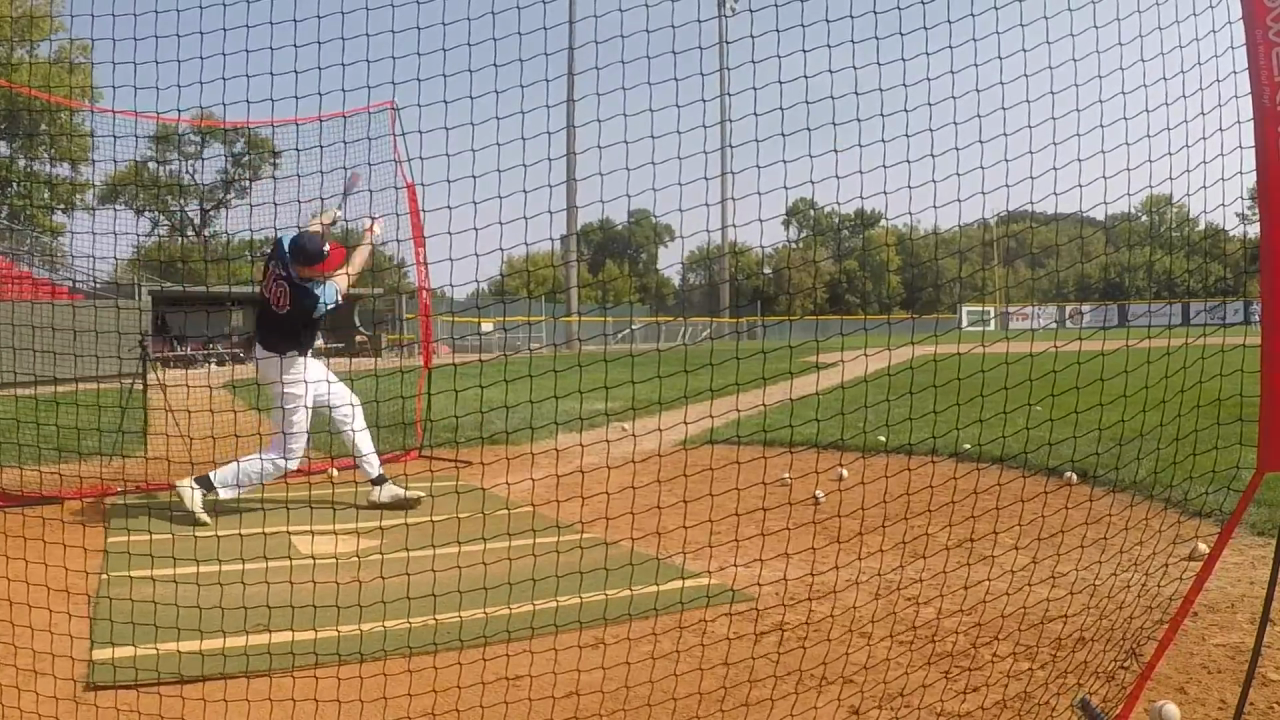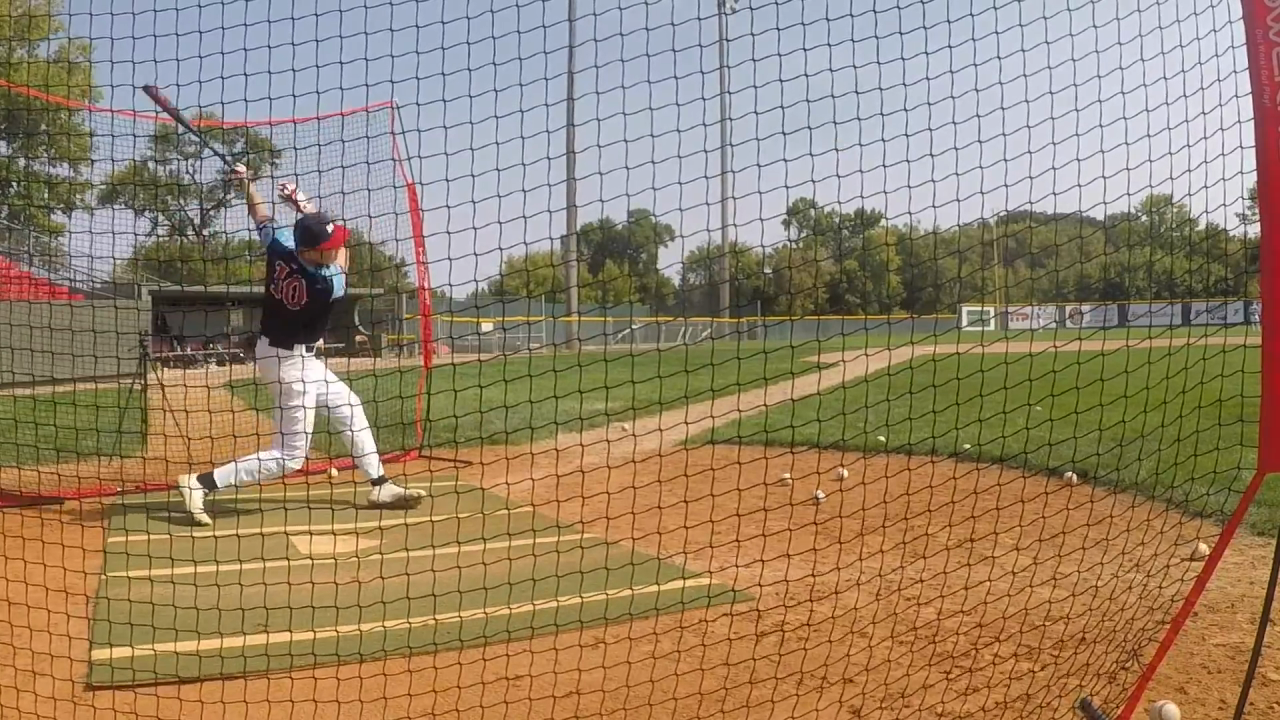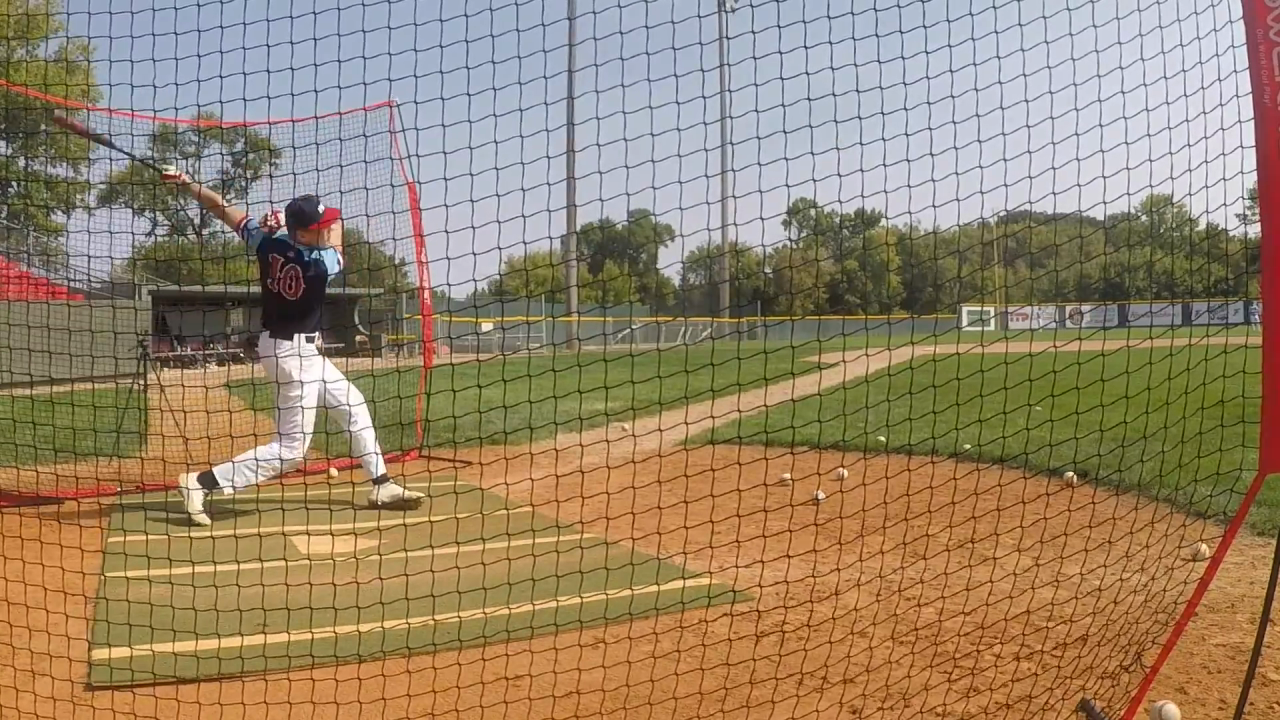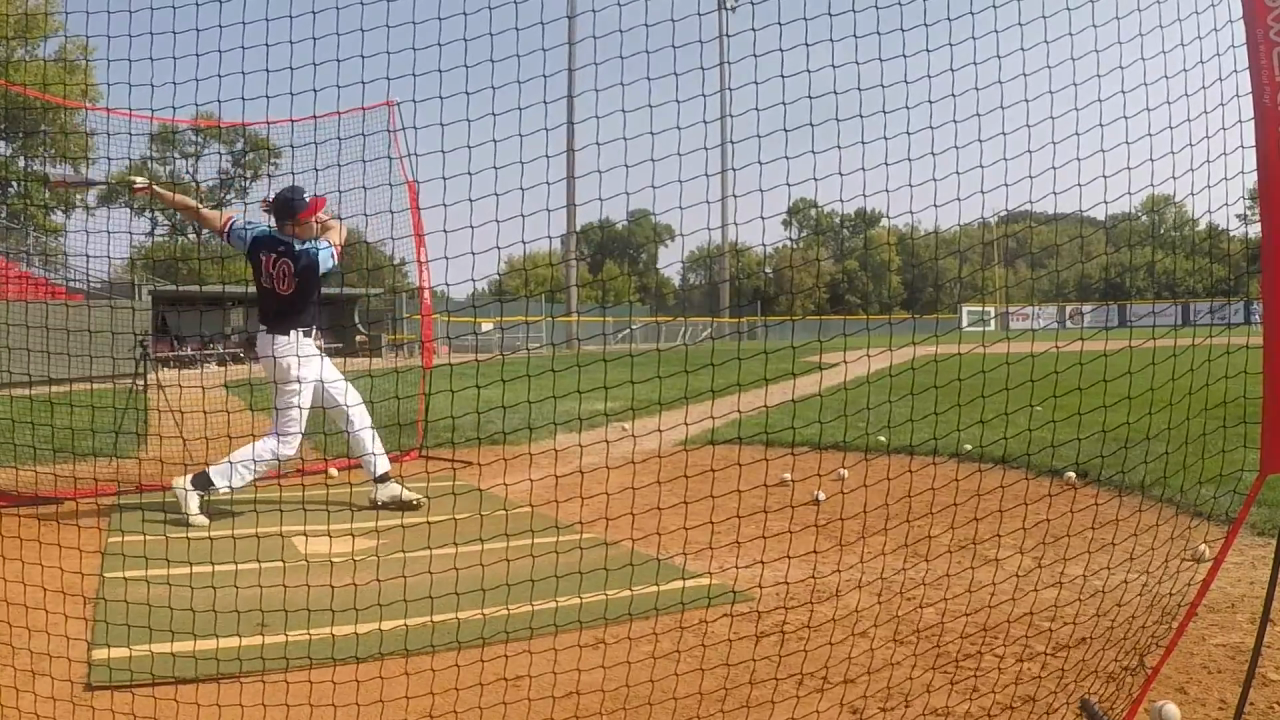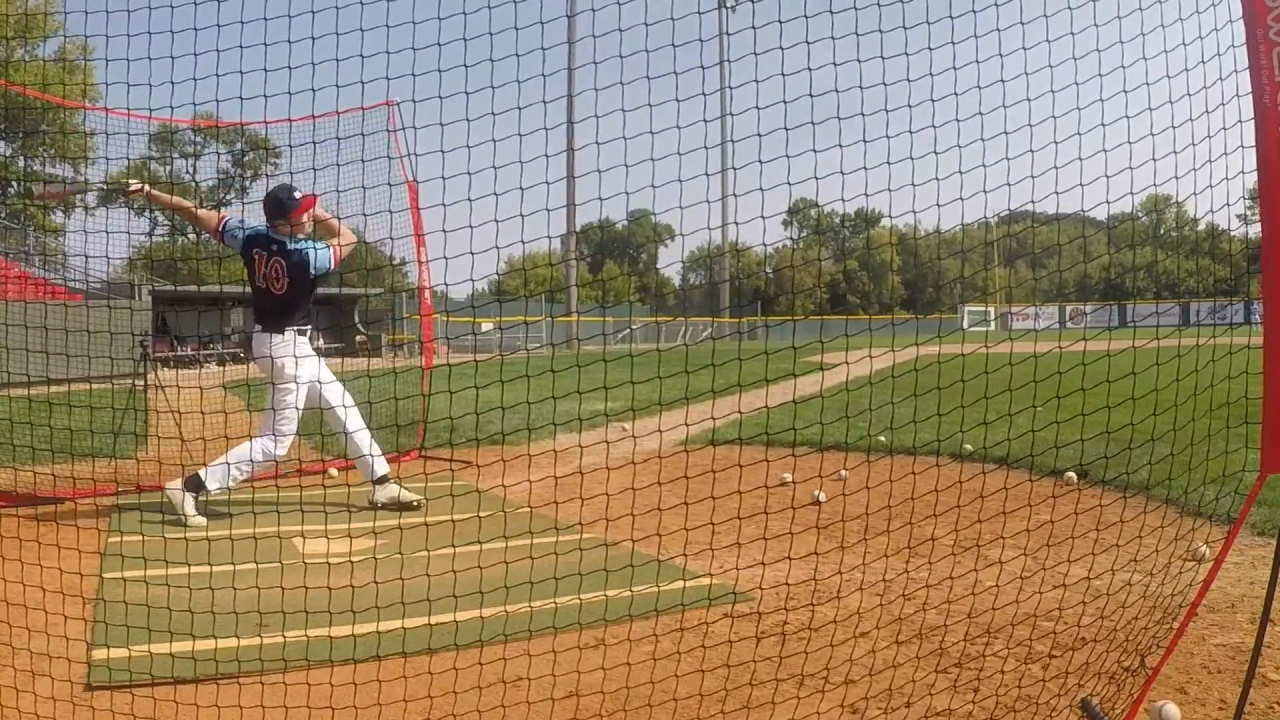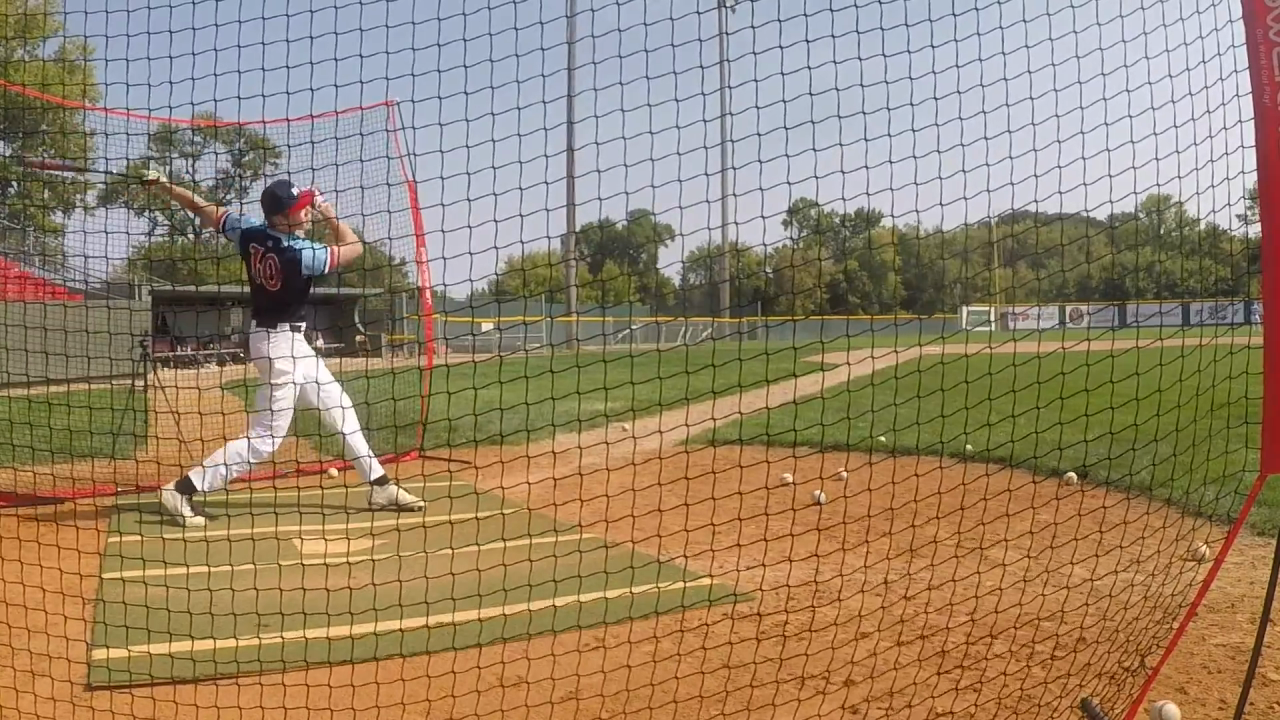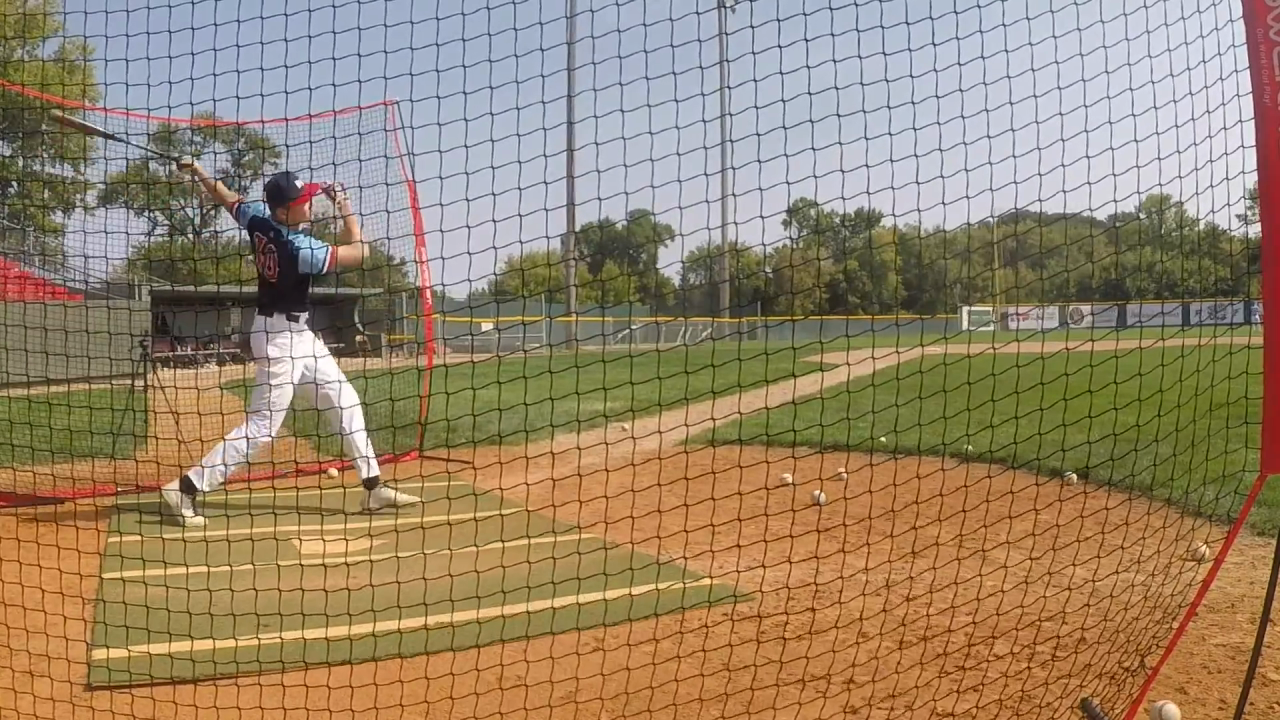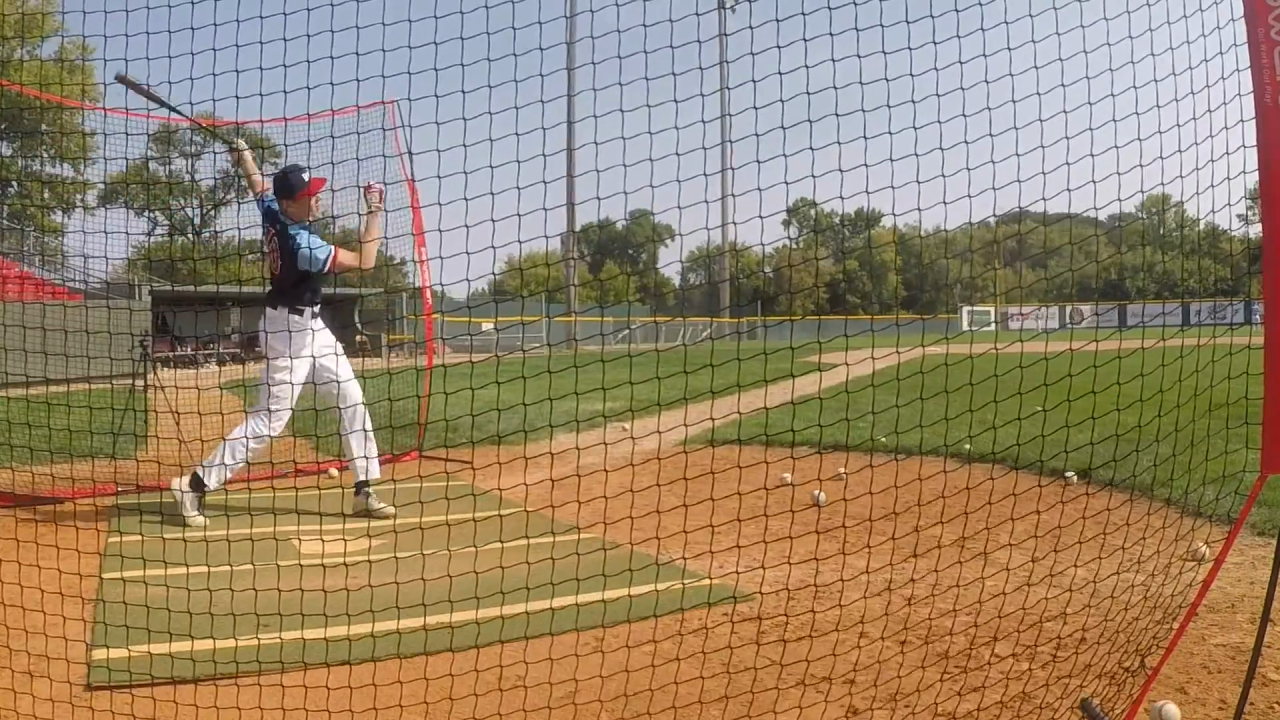
dt=0.1s
person 1, frame 1
left shoulder: (283, 248)
right shoulder: (318, 297)
right elbow: (350, 272)
left wrist: (323, 223)
right wrist: (368, 241)
left hip: (284, 357)
right hip: (288, 366)
left knee: (348, 406)
right knee: (286, 456)
left ankle: (380, 487)
right ankle: (200, 487)
person 1, frame 2
left shoulder: (279, 243)
right shoulder: (329, 282)
left elbow: (260, 214)
right elbow: (340, 256)
left wrist: (245, 181)
right wrist: (303, 205)
left hip: (286, 352)
right hip: (291, 362)
left knee: (348, 406)
right knee: (290, 455)
left ankle: (380, 485)
right ankle: (201, 484)
person 1, frame 3
left shoulder: (269, 240)
right shoulder: (322, 265)
left elbow: (221, 208)
right elbow: (336, 230)
left wrist: (182, 181)
right wrist: (284, 222)
left hip: (290, 346)
right hip: (292, 353)
left knee: (352, 403)
right knee: (291, 448)
left ankle: (382, 484)
right ankle: (200, 483)
person 1, frame 4
left shoulder: (256, 238)
right shoulder: (313, 258)
left elbow: (200, 213)
right elbow: (337, 229)
left wrist: (152, 189)
right wrist: (303, 217)
left hip: (294, 346)
right hip: (290, 348)
left knee: (350, 403)
right knee: (284, 442)
left ankle: (383, 484)
right ankle: (195, 484)
person 1, frame 5
left shoulder: (249, 236)
right shoulder: (306, 256)
left elbow: (195, 213)
right elbow: (347, 238)
left wrist: (147, 193)
right wrist: (317, 214)
left hip: (288, 344)
right hip: (285, 346)
left knee: (343, 407)
right knee: (273, 443)
left ankle: (382, 485)
right ankle: (187, 489)
person 1, frame 6
left shoulder: (249, 232)
right shoulder: (301, 255)
left elbow: (201, 207)
right elbow: (355, 247)
left wrist: (163, 185)
right wrist: (327, 214)
left hip: (281, 340)
right hip: (280, 343)
left knee: (340, 408)
right knee: (264, 439)
left ankle: (380, 486)
right ankle: (183, 489)
person 1, frame 7
left shoulder: (260, 220)
right shoulder: (301, 248)
left elbow: (223, 195)
right elbow: (359, 252)
left wrist: (194, 170)
right wrist: (345, 208)
left hip: (295, 330)
right hip: (281, 335)
left knee: (345, 401)
right knee: (262, 426)
left ankle: (375, 487)
right ankle: (185, 488)
person 1, frame 8
left shoulder: (272, 210)
right shoulder: (301, 243)
left elbow: (258, 183)
right elbow: (364, 261)
left wrist: (244, 155)
right wrist: (375, 211)
left hip: (309, 325)
right hip: (290, 329)
left knee: (353, 401)
right knee: (267, 422)
left ankle: (363, 491)
right ankle: (194, 484)
